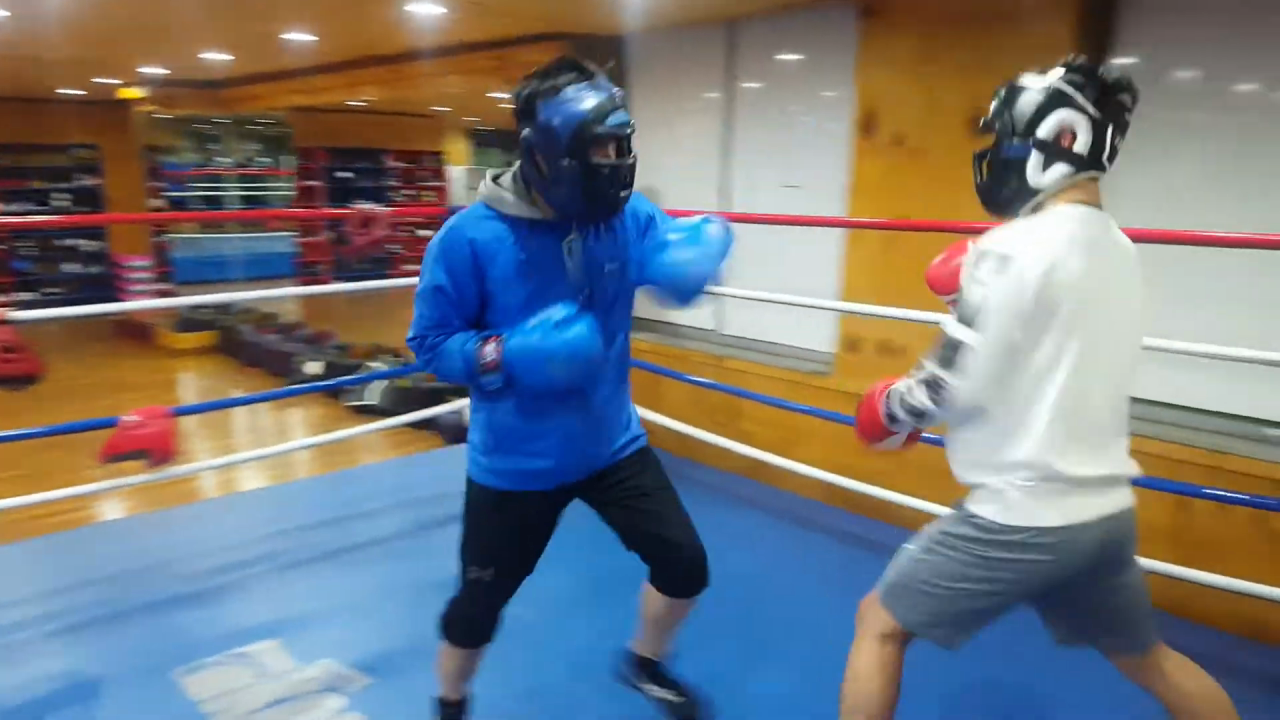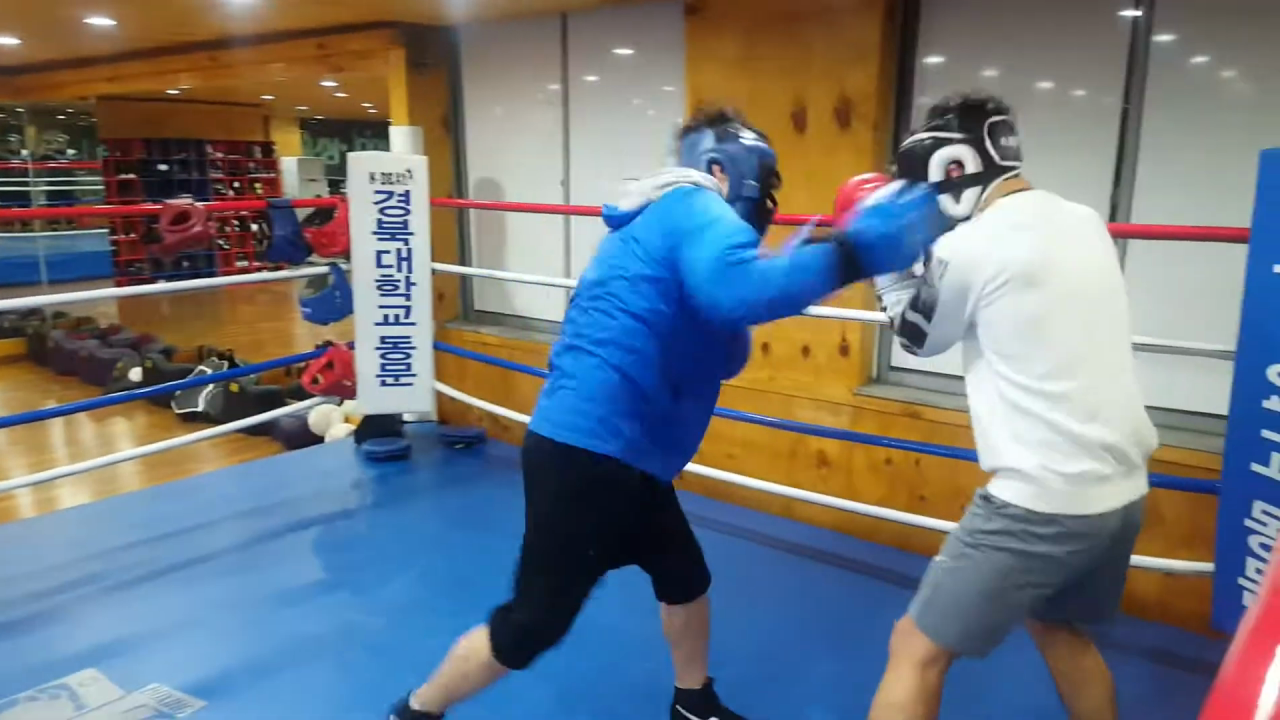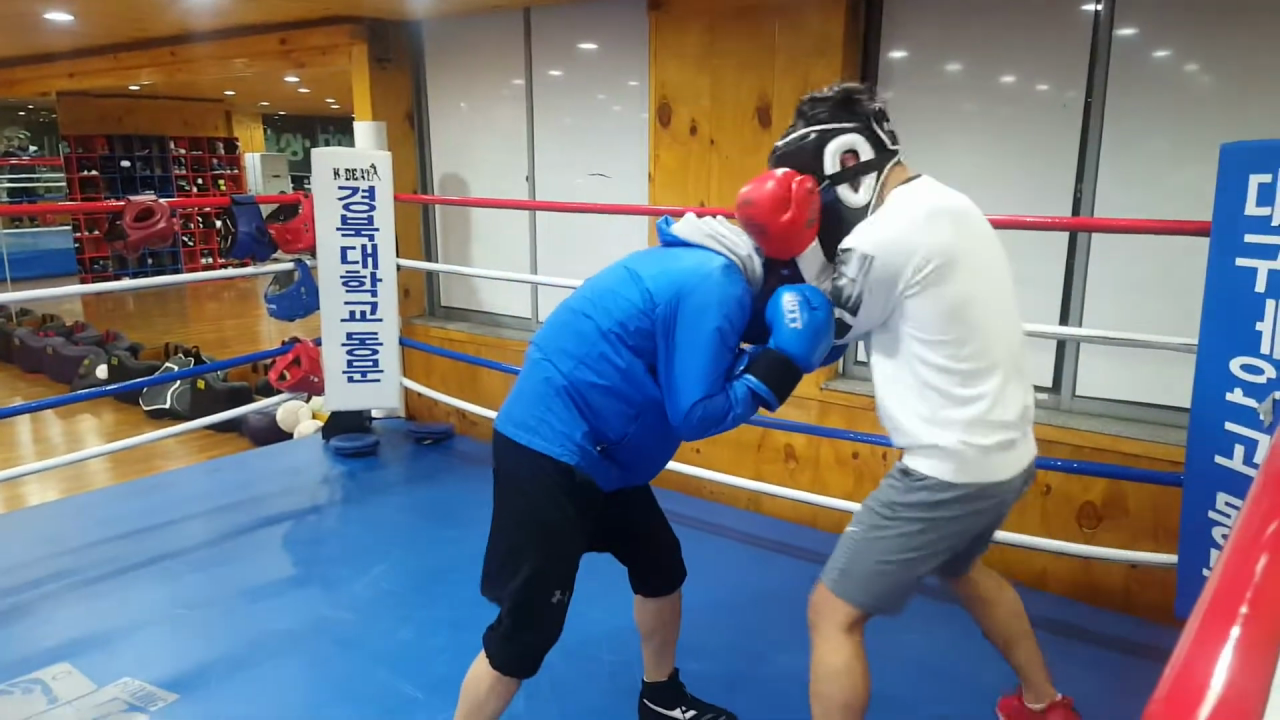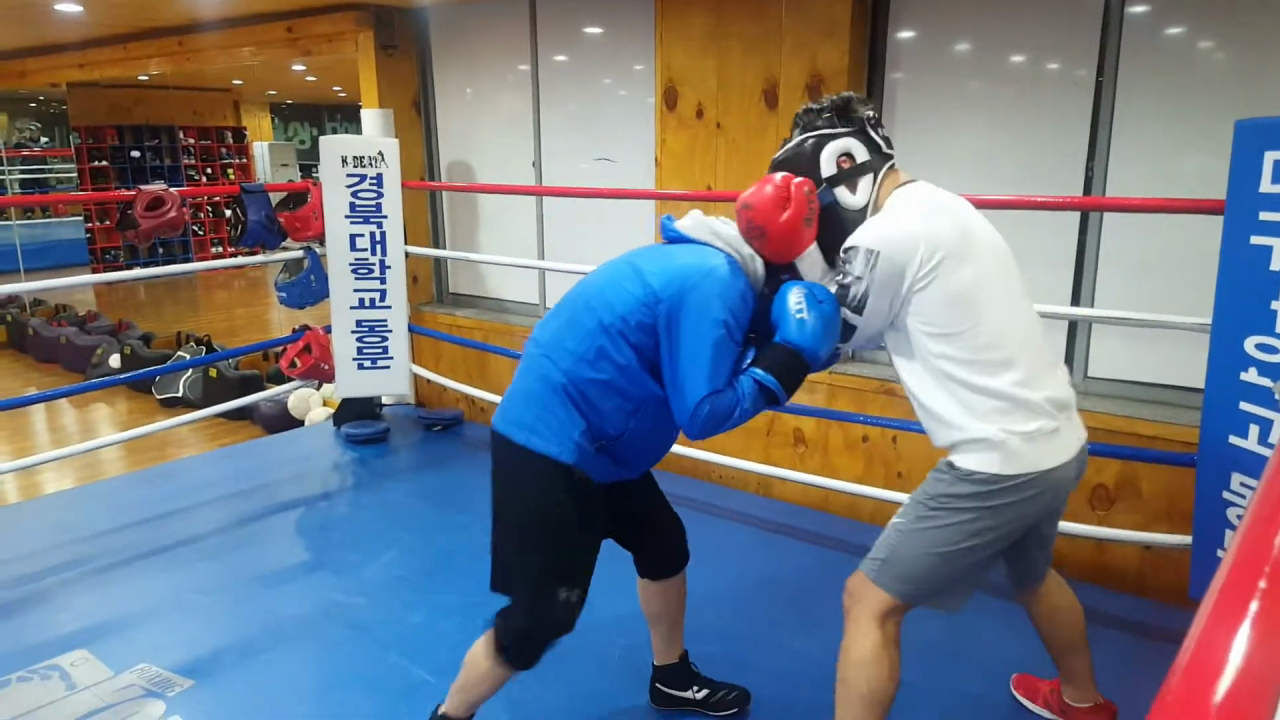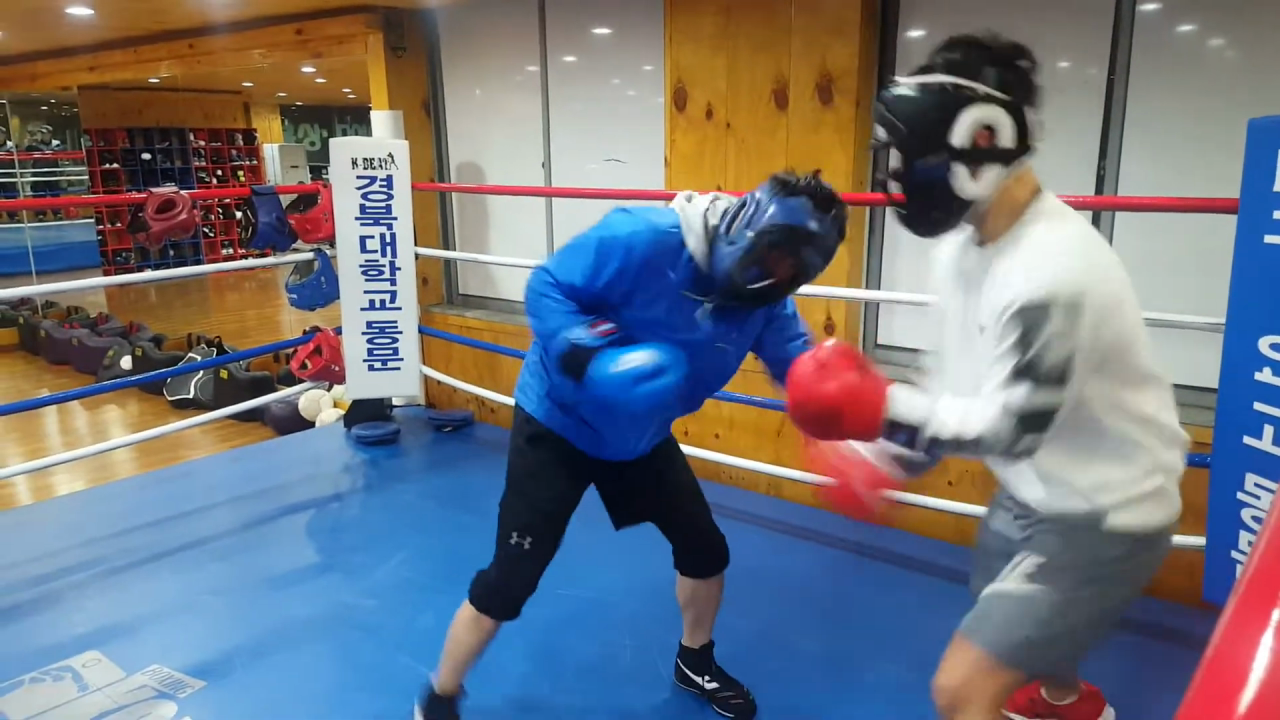
dt=0.5s
person 1, frame 1
left shoulder: (1016, 249)
right shoulder: (1116, 251)
left elbow: (950, 389)
left wrist: (888, 410)
right wrist: (974, 289)
left hip: (1017, 518)
right hip: (1104, 511)
left knee: (881, 626)
right knee: (1144, 654)
person 1, frame 2
left shoulder: (966, 250)
right shoulder: (1083, 224)
left elbow: (914, 332)
left hip: (1039, 503)
right hip: (1119, 492)
left knee: (917, 650)
right knee: (1059, 629)
person 1, frame 3
left shoulder: (883, 240)
right shoulder: (950, 207)
right wrist: (807, 245)
left hip: (949, 469)
right hip: (1004, 453)
left knee: (832, 613)
right knee: (960, 569)
person 1, frame 4
left shoulder: (882, 237)
right shoulder: (942, 208)
left elbow: (839, 334)
left hip: (996, 464)
right hip: (1056, 446)
left knee: (868, 604)
right knee: (1030, 573)
person 1, frame 5
left shoulder: (1050, 272)
right shoulder: (959, 249)
left elbow: (1014, 429)
right elbow: (956, 380)
left wrist: (885, 406)
right wrist: (886, 454)
left hip: (1107, 515)
right hip: (1045, 493)
right knee: (1009, 614)
person 2, frame 1
left shoulder: (627, 216)
right shoulder: (472, 238)
left elbow: (682, 263)
right elbow: (431, 343)
left wrist: (699, 244)
right wrist: (505, 355)
left hip: (611, 440)
right hip: (514, 458)
left knee: (684, 564)
right knee: (478, 606)
left ankle: (646, 660)
person 2, frame 2
left shoulder: (661, 227)
right shoulder: (697, 210)
right elbow: (734, 291)
left wrist: (725, 334)
right wrist: (853, 251)
left hip: (619, 452)
right hip: (589, 450)
left knee: (686, 576)
right knee: (532, 625)
person 2, frame 3
left shoulder: (700, 267)
right shoulder: (716, 286)
left elbow: (692, 379)
right elbow: (694, 413)
left wrist: (774, 357)
right wrist: (783, 364)
left hip: (594, 451)
right hip: (548, 451)
left knee: (660, 564)
right knee: (527, 626)
person 2, frame 4
left shoulder: (705, 264)
right shoulder: (718, 284)
left elbow: (685, 377)
right elbow: (702, 413)
left wrist: (775, 355)
right wrist: (787, 362)
left hip: (591, 441)
right hip: (549, 448)
left knee: (665, 546)
right knee: (538, 619)
left ankle: (672, 679)
person 2, frame 5
left shoulder: (762, 295)
right shoulder: (649, 238)
left elbow: (798, 366)
right elbow: (547, 290)
right wrist: (588, 358)
left hip: (640, 434)
right hip: (562, 421)
left knee: (705, 547)
right knee: (512, 577)
left ankle: (695, 662)
